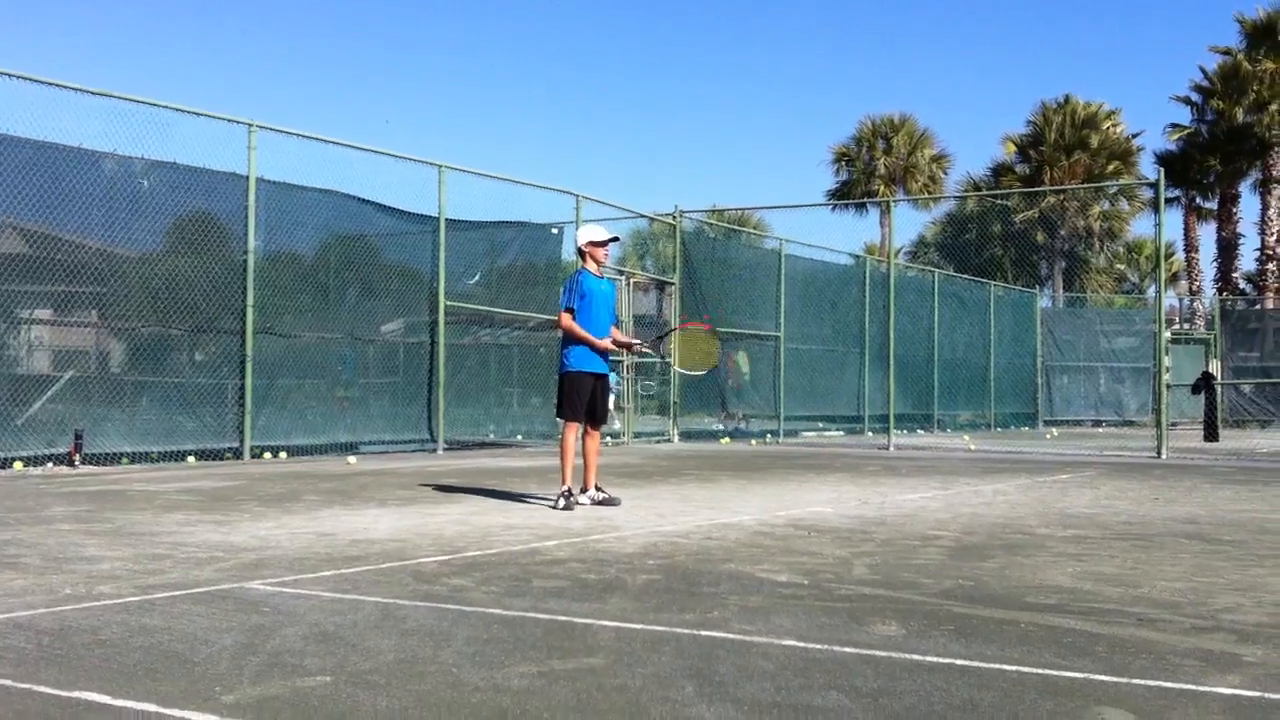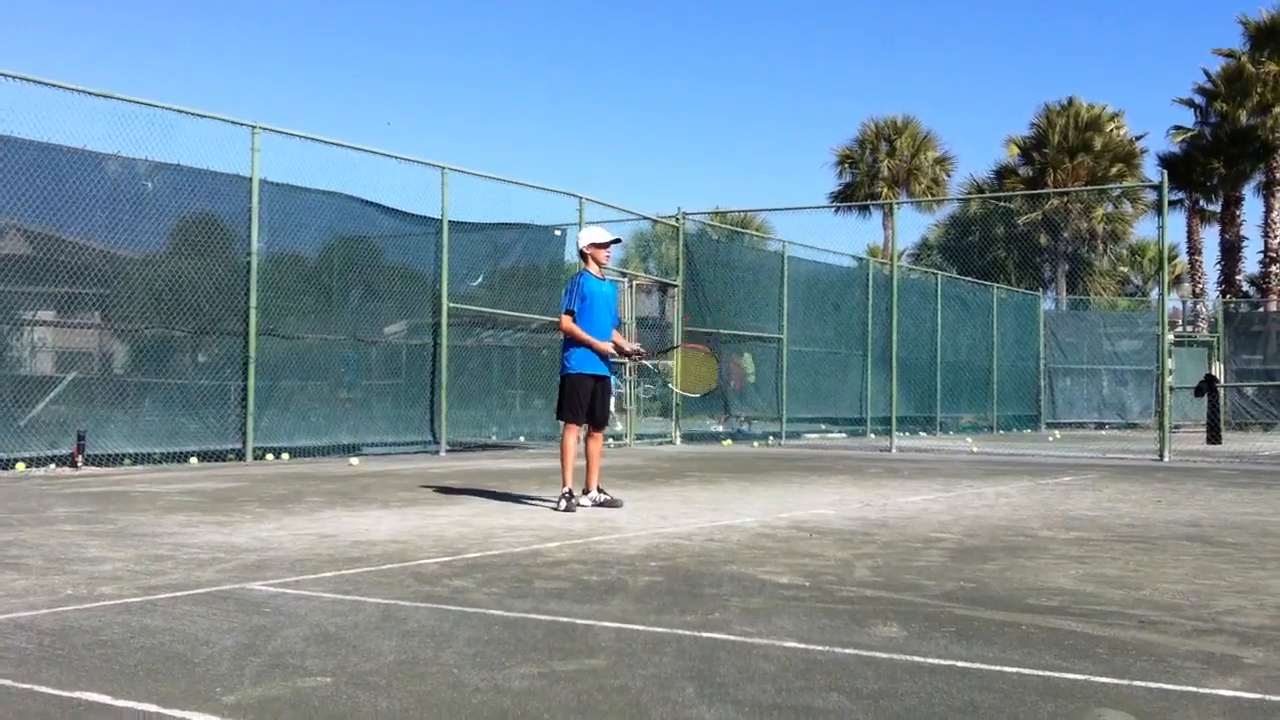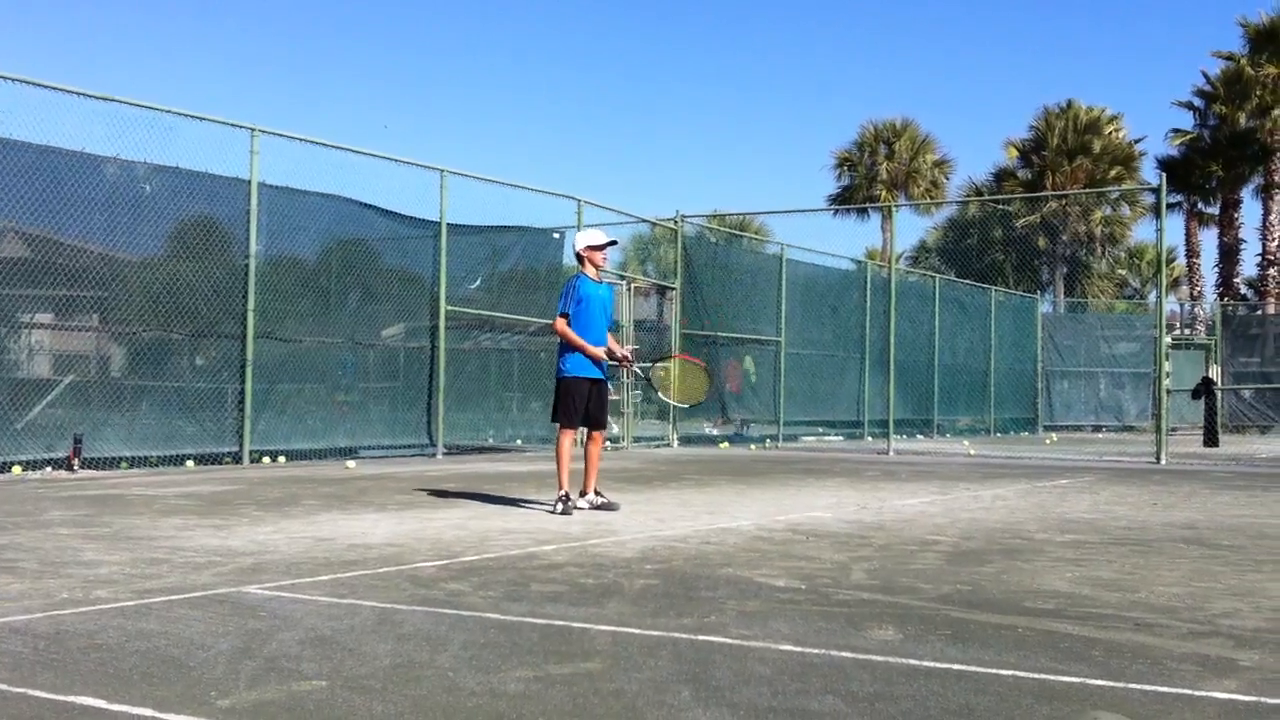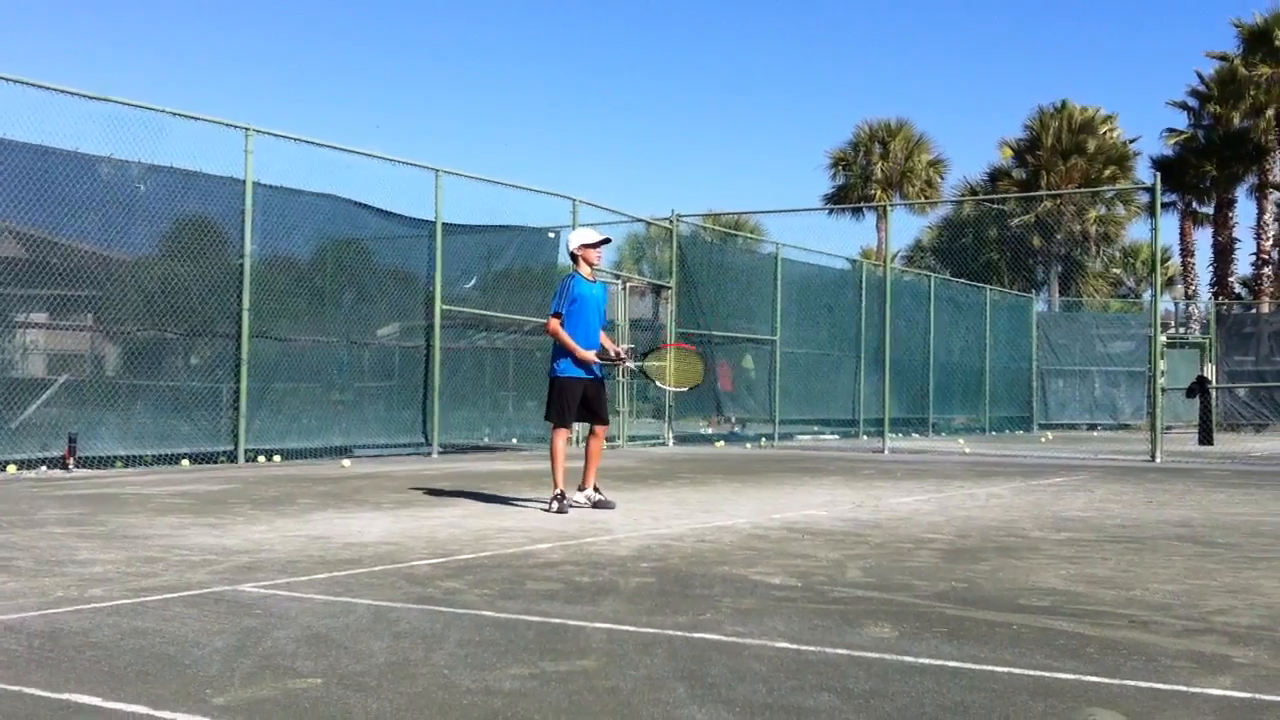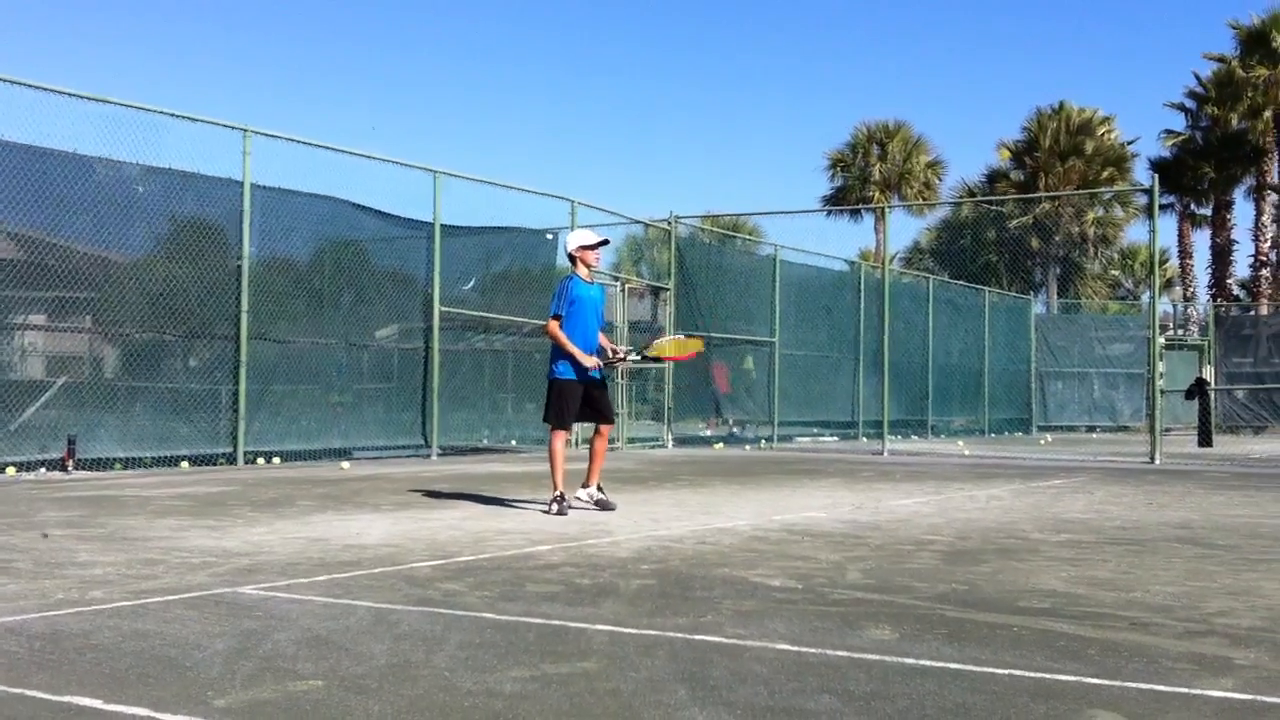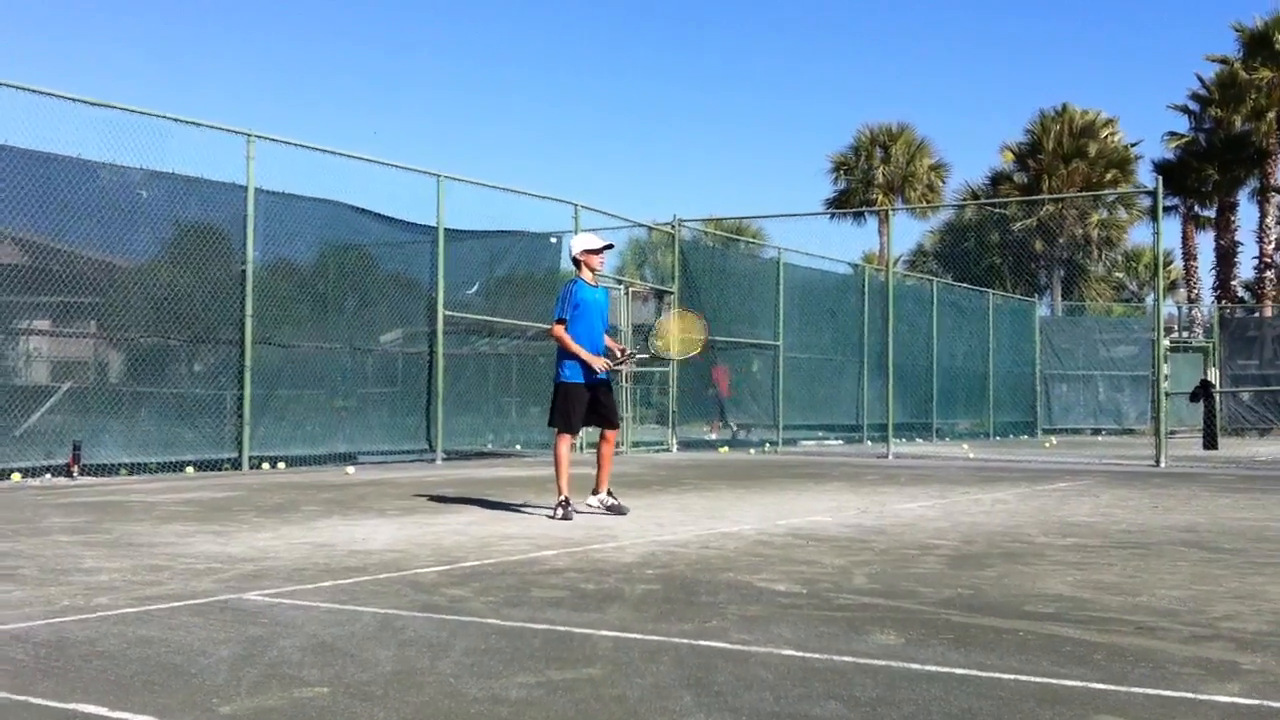
dt=0.1s
person 1, frame 1
left shoulder: (608, 285)
right shoulder: (578, 279)
right elbow: (564, 321)
left wrist: (625, 341)
right wrist: (596, 342)
left hip: (600, 366)
right hip: (577, 364)
left knee: (594, 427)
right knee: (573, 423)
left ankle: (590, 489)
right ankle: (566, 488)
person 1, frame 2
left shoulder: (610, 287)
right shoulder: (579, 281)
right elbow: (565, 323)
left wrist: (625, 345)
right wrist: (597, 345)
left hip: (602, 368)
right hip: (578, 365)
left knee: (597, 429)
right knee: (573, 425)
left ankle: (592, 490)
right ankle: (567, 491)
person 1, frame 3
left shoulder: (607, 290)
right shoulder: (575, 284)
right elbow: (559, 325)
left wrist: (617, 350)
right wrist: (589, 349)
left hip: (597, 371)
right hip: (574, 369)
left knee: (597, 431)
right knee: (568, 429)
left ankle: (589, 493)
right ankle: (564, 494)
person 1, frame 4
left shoulder: (600, 288)
right shoulder: (570, 283)
right elbow: (552, 325)
left wrist: (610, 347)
right wrist: (580, 352)
left hip: (592, 371)
right hip: (568, 368)
left knee: (600, 425)
right knee: (562, 428)
left ankle: (587, 488)
right ankle: (558, 493)
person 1, frame 5
left shoulder: (598, 290)
right shoulder: (568, 285)
right elbow: (552, 327)
left wrist: (608, 346)
right wrist: (579, 355)
left hip: (592, 372)
right hip: (566, 370)
left knee: (605, 424)
right knee: (560, 429)
left ankle: (590, 487)
right ankle: (558, 494)
person 1, frame 6
left shoulder: (603, 293)
right shoulder: (573, 288)
right elbow: (557, 331)
left wrist: (614, 347)
right wrist: (588, 357)
left hip: (599, 375)
right hip: (573, 374)
left knee: (610, 430)
right knee: (565, 434)
left ankle: (601, 493)
right ankle: (563, 499)
